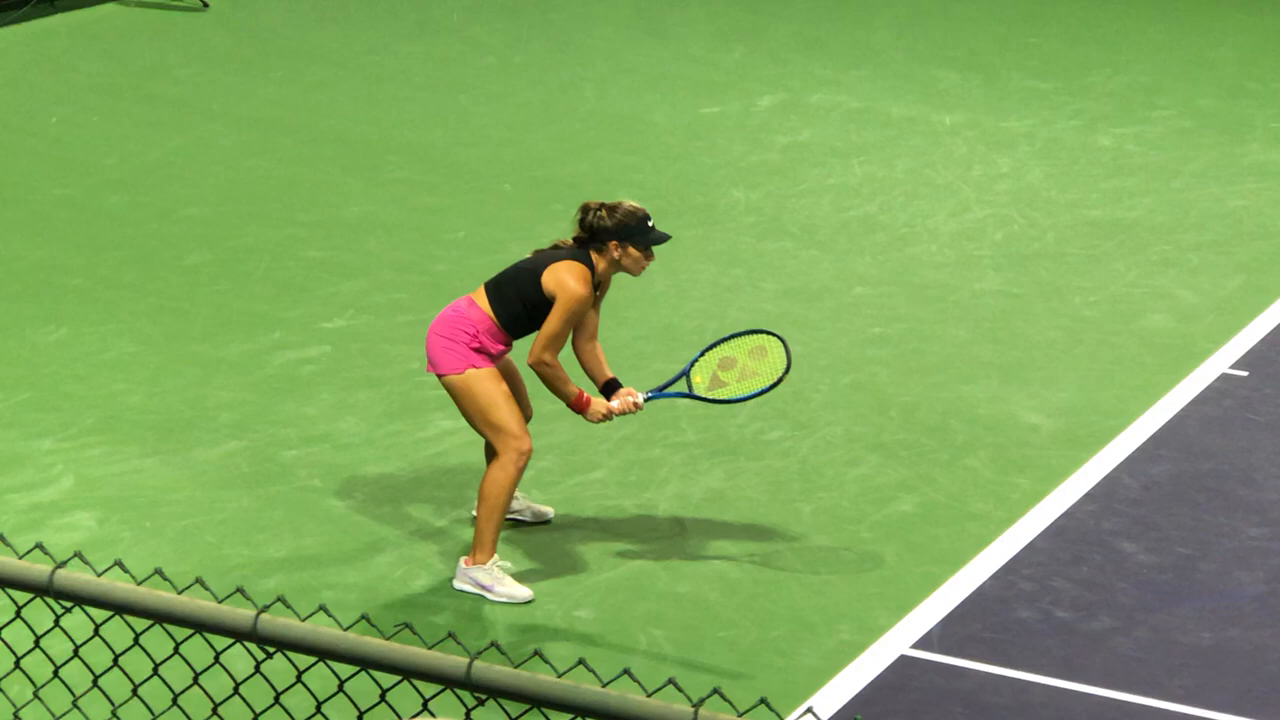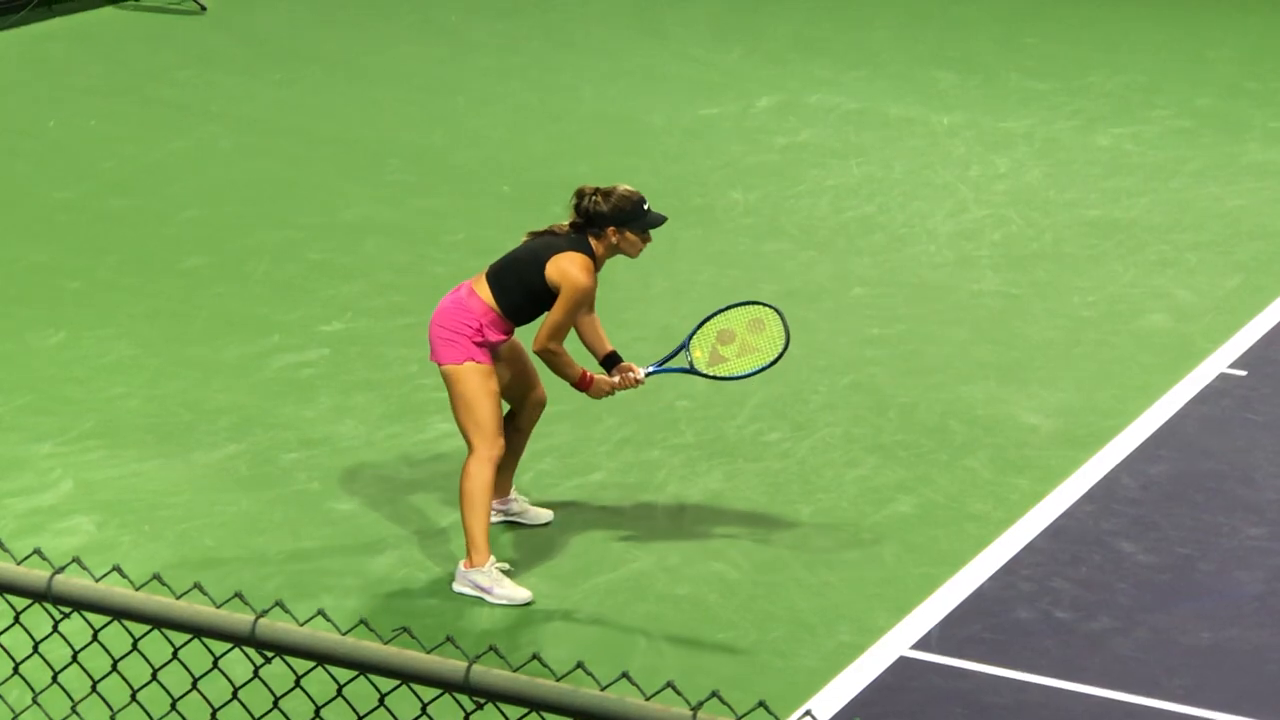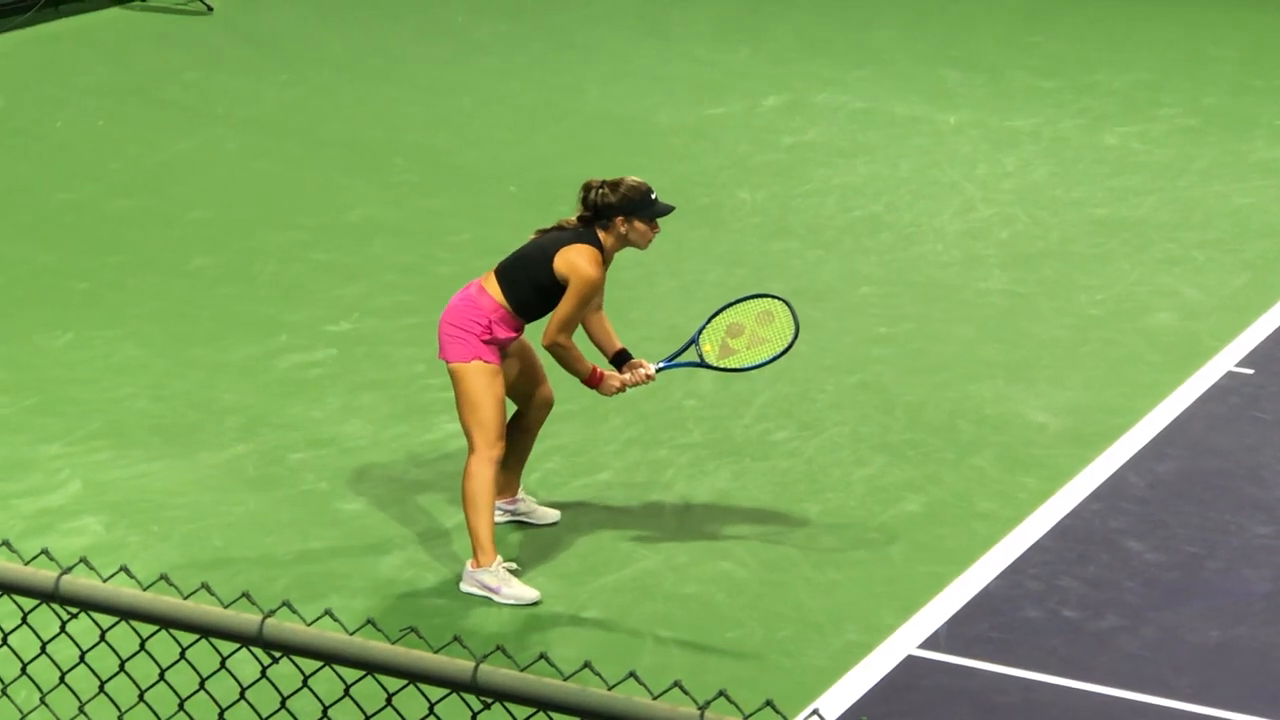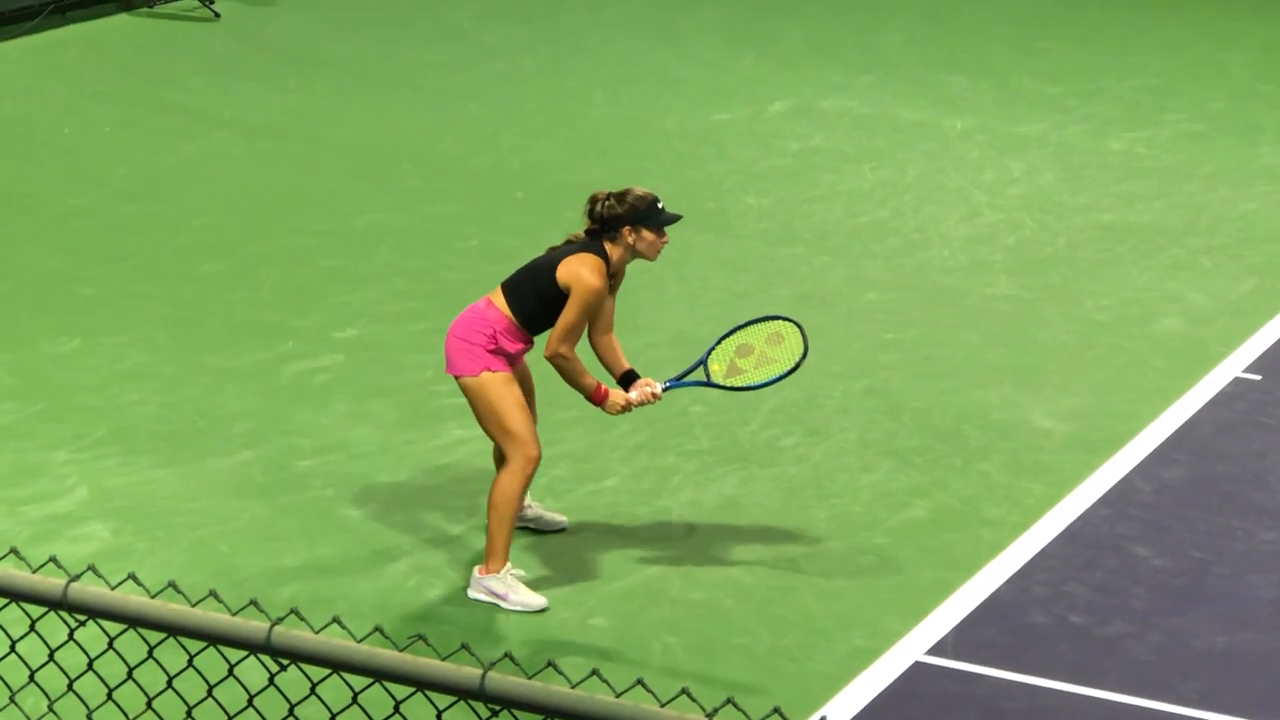
dt=0.4s
person 1, frame 1
left shoulder: (595, 271)
right shoulder: (575, 284)
left elbow: (586, 342)
right elbow: (541, 358)
left wrist: (612, 389)
right wrist: (582, 403)
left hip: (479, 339)
right hip: (459, 341)
left knee: (514, 419)
right knee: (516, 446)
left ankle: (497, 501)
right ankle: (476, 566)
person 1, frame 2
left shoulder: (585, 245)
right shoulder: (579, 272)
left elbow: (583, 313)
right elbow: (546, 345)
left wrist: (613, 363)
right wrist: (586, 382)
left hip: (484, 324)
right hip: (464, 332)
left knee: (531, 401)
right knee: (488, 446)
left ankle: (499, 499)
right ankle: (475, 568)
person 1, frame 3
left shoulder: (595, 242)
right shoulder: (587, 265)
left elbow: (591, 313)
right elbow: (556, 339)
left wrist: (623, 360)
right wrist: (597, 379)
left hip: (494, 326)
right hip: (473, 330)
left knee: (538, 402)
right knee: (489, 446)
left ankle: (506, 498)
right ankle: (483, 568)
person 1, frame 4
left shoulder: (609, 264)
right shoulder: (590, 274)
left elbow: (601, 335)
right elbow: (558, 351)
left wrist: (630, 380)
right wrist: (600, 395)
left hip: (498, 342)
right hip: (479, 344)
left knee: (516, 428)
right knee: (525, 453)
left ankle: (509, 507)
right ankle: (491, 575)
